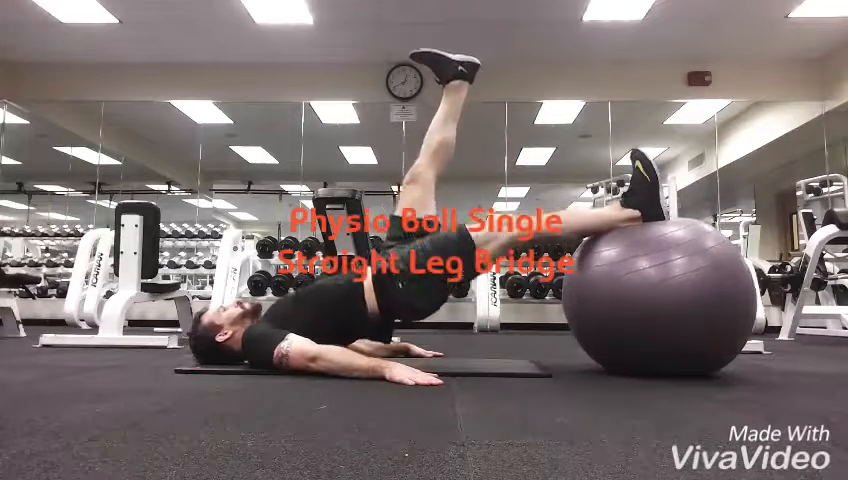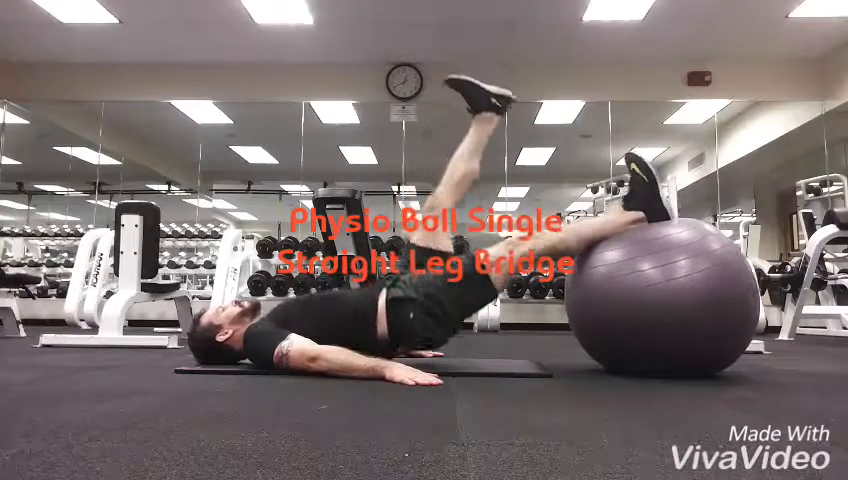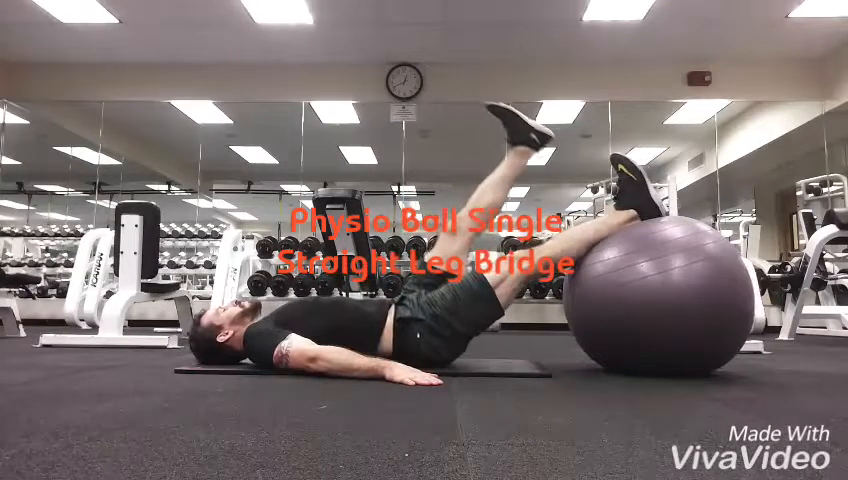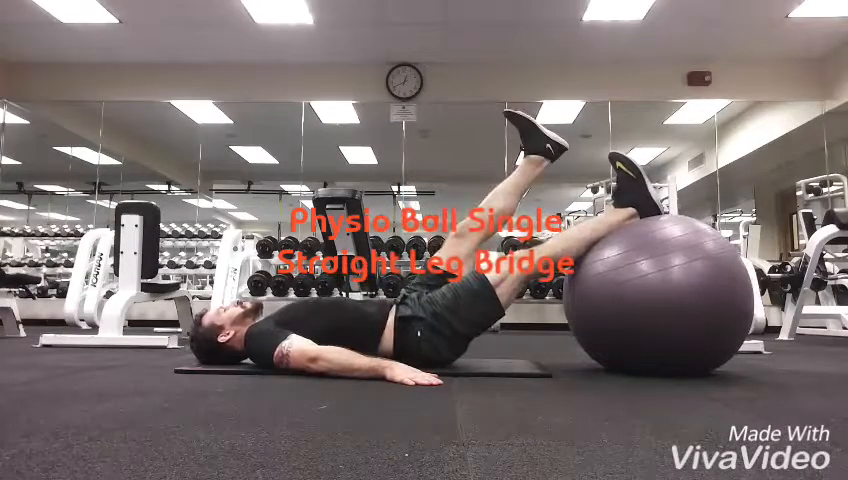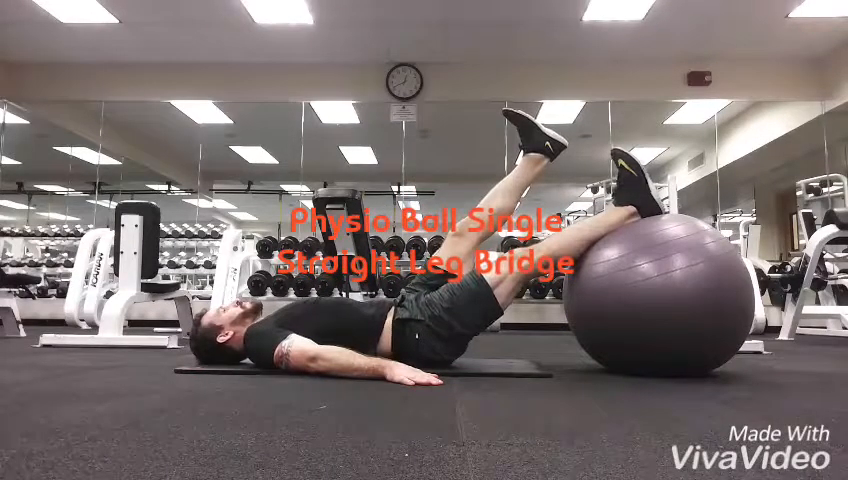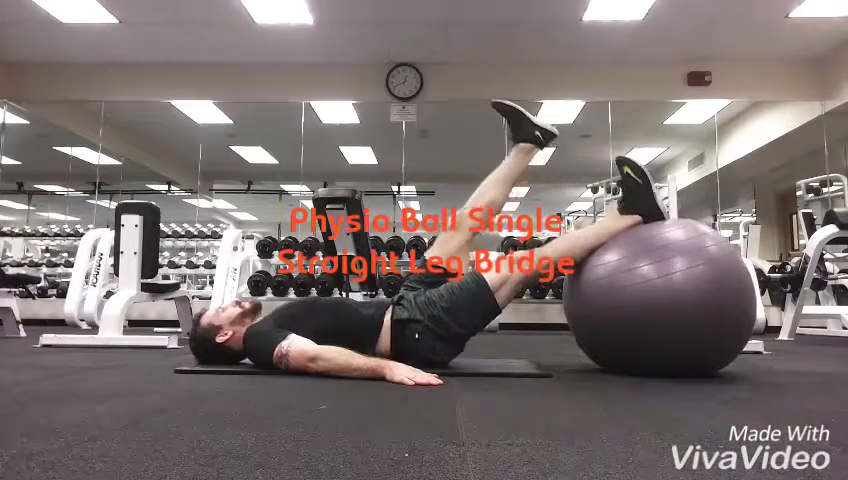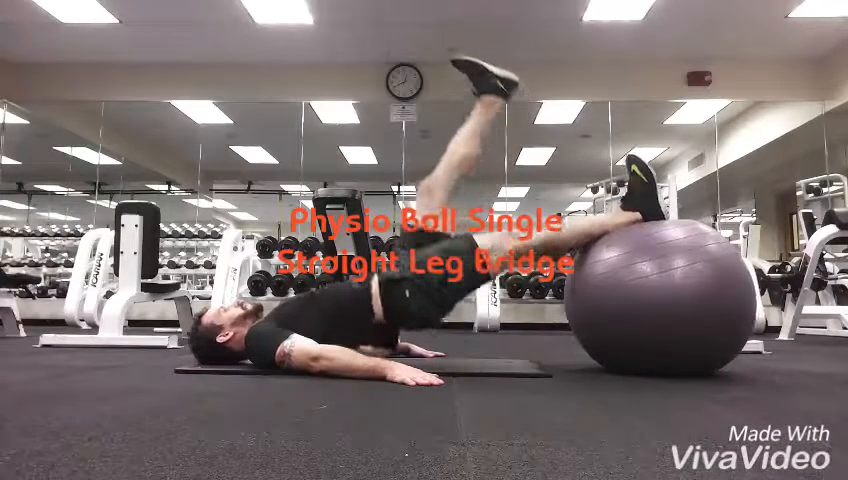
dt=0.3s
person 1, frame 1
left shoulder: (268, 326)
right shoulder: (258, 341)
left elbow: (342, 340)
right elbow: (312, 355)
right wrist: (387, 368)
left hip: (389, 271)
right hip: (399, 282)
left knee: (420, 178)
right knee: (511, 228)
left ankle: (455, 83)
right ankle: (632, 212)
person 1, frame 2
left shoulder: (272, 323)
right shoulder: (259, 340)
right elbow: (314, 356)
right wrist: (386, 367)
left hip: (402, 297)
right hip: (413, 314)
left knee: (440, 206)
right knee: (520, 245)
left ankle: (485, 116)
right ankle: (637, 214)
person 1, frame 3
left shoulder: (271, 325)
right shoulder: (259, 340)
right elbow: (314, 357)
right wrist: (389, 366)
left hip: (406, 310)
right hip: (419, 332)
left knee: (459, 228)
right knee: (522, 260)
left ankle: (522, 147)
right ankle: (630, 214)
person 1, frame 4
left shoulder: (275, 326)
right shoulder: (261, 340)
right elbow: (315, 358)
right wrist: (388, 366)
left hip: (409, 309)
right hip: (421, 331)
left knee: (466, 234)
right knee: (523, 260)
left ankle: (537, 156)
right ankle: (630, 210)
person 1, frame 5
left shoulder: (274, 326)
right shoulder: (260, 340)
right elbow: (314, 357)
right wrist: (387, 366)
left hip: (406, 309)
right hip: (418, 332)
left knee: (465, 233)
right knee: (521, 259)
left ankle: (536, 155)
right ankle: (629, 209)
person 1, frame 6
left shoulder: (271, 327)
right shoulder: (258, 340)
right elbow: (312, 357)
right wrist: (388, 367)
left hip: (403, 311)
right hip: (414, 331)
left knee: (458, 227)
right knee: (523, 261)
left ankle: (526, 143)
right ankle: (631, 216)
person 1, frame 7
left shoulder: (271, 326)
right shoulder: (261, 341)
right elbow: (314, 356)
right wrist: (388, 368)
left hip: (397, 282)
right hip: (404, 293)
left knee: (434, 188)
right knee: (520, 239)
left ankle: (490, 99)
right ankle: (632, 215)
